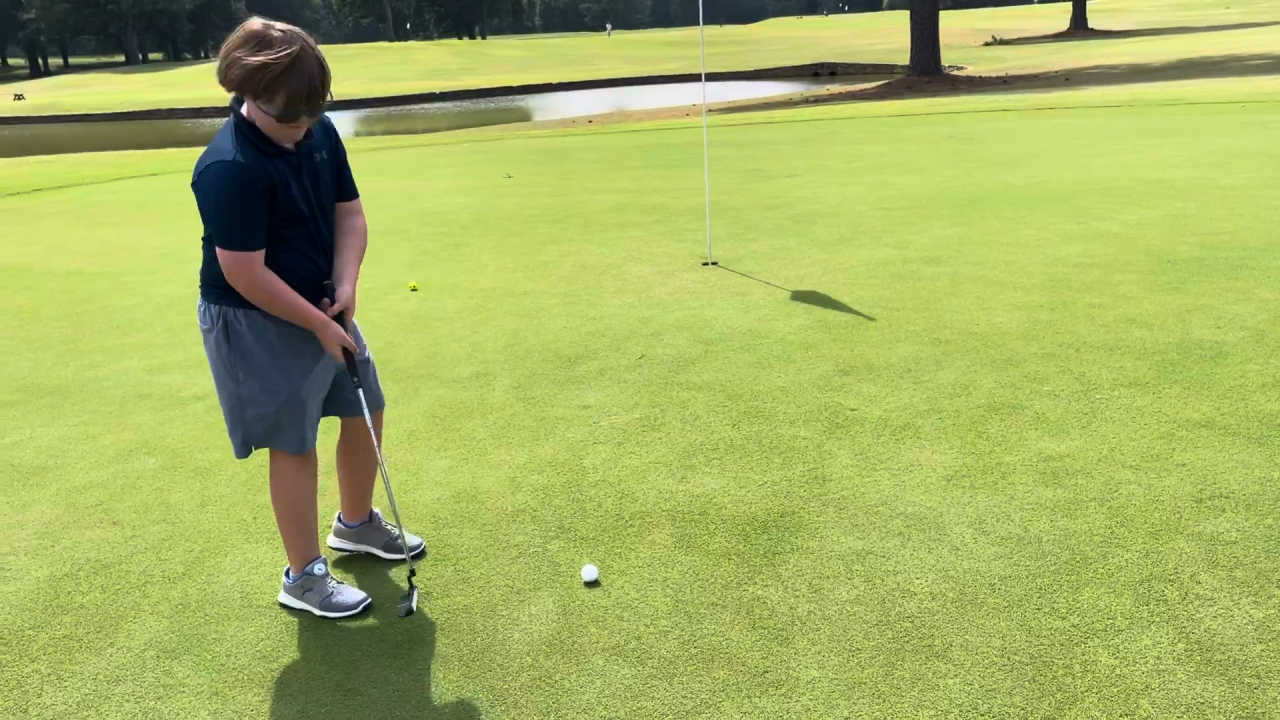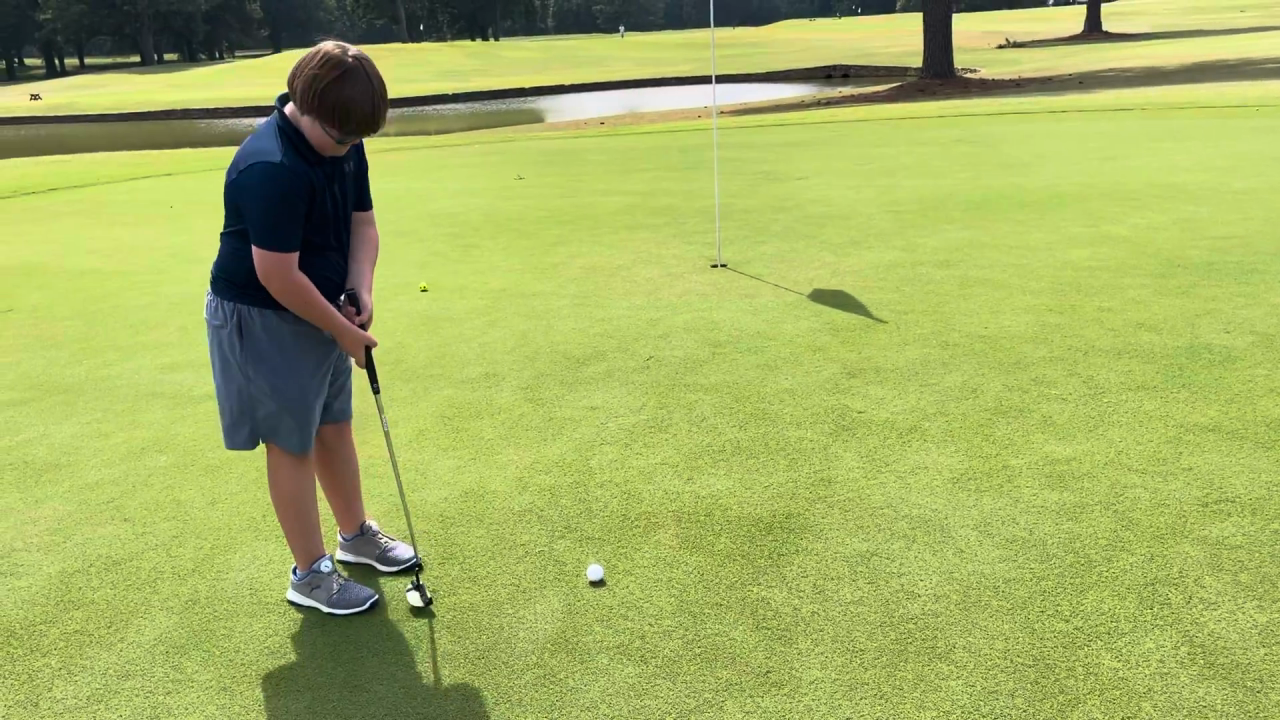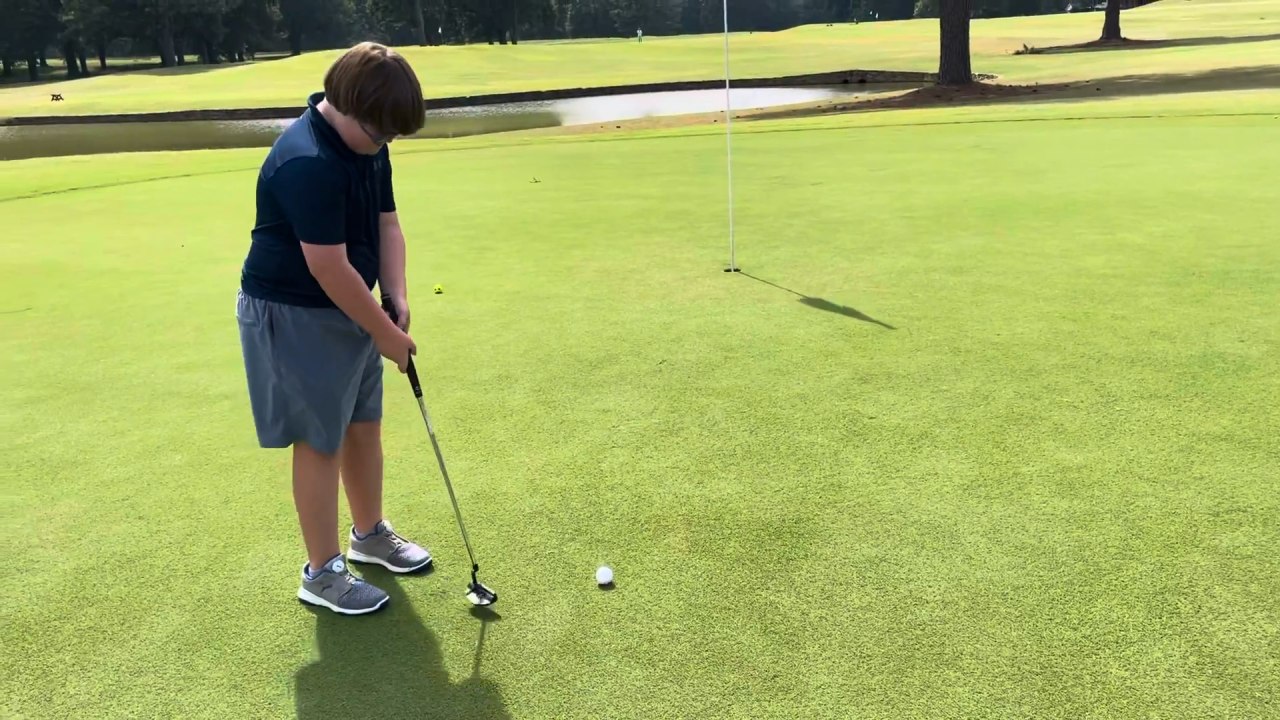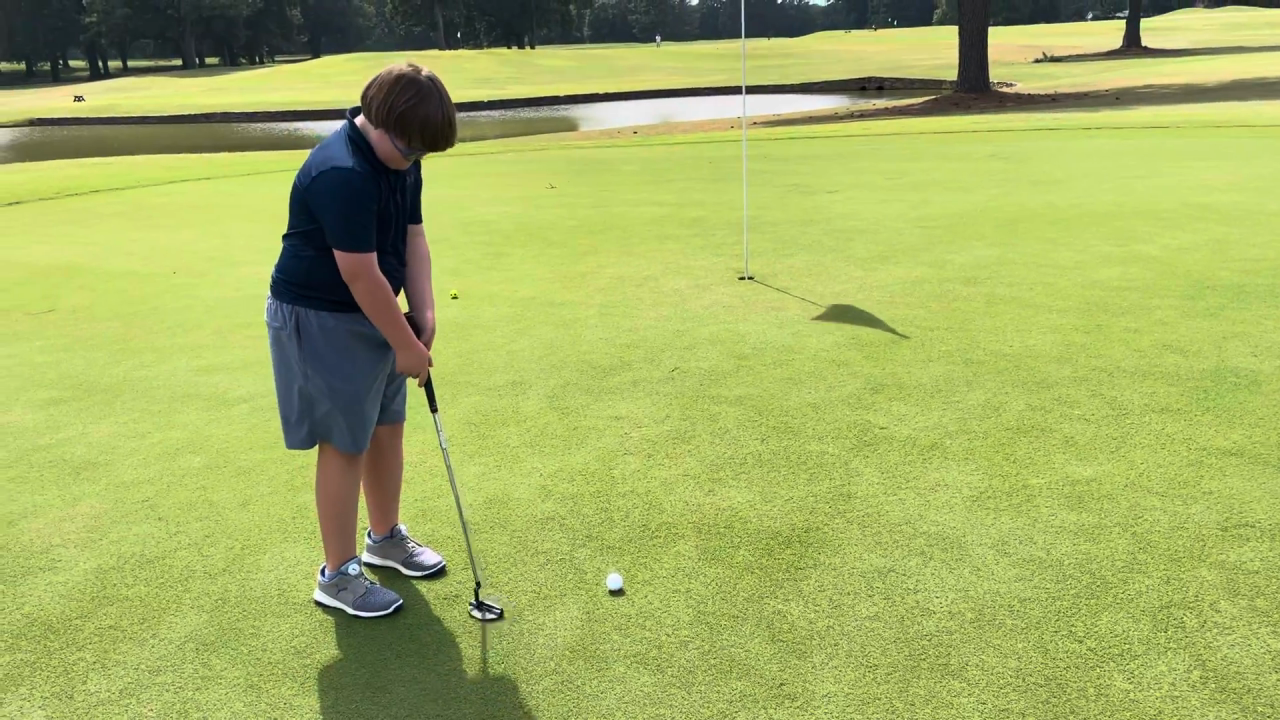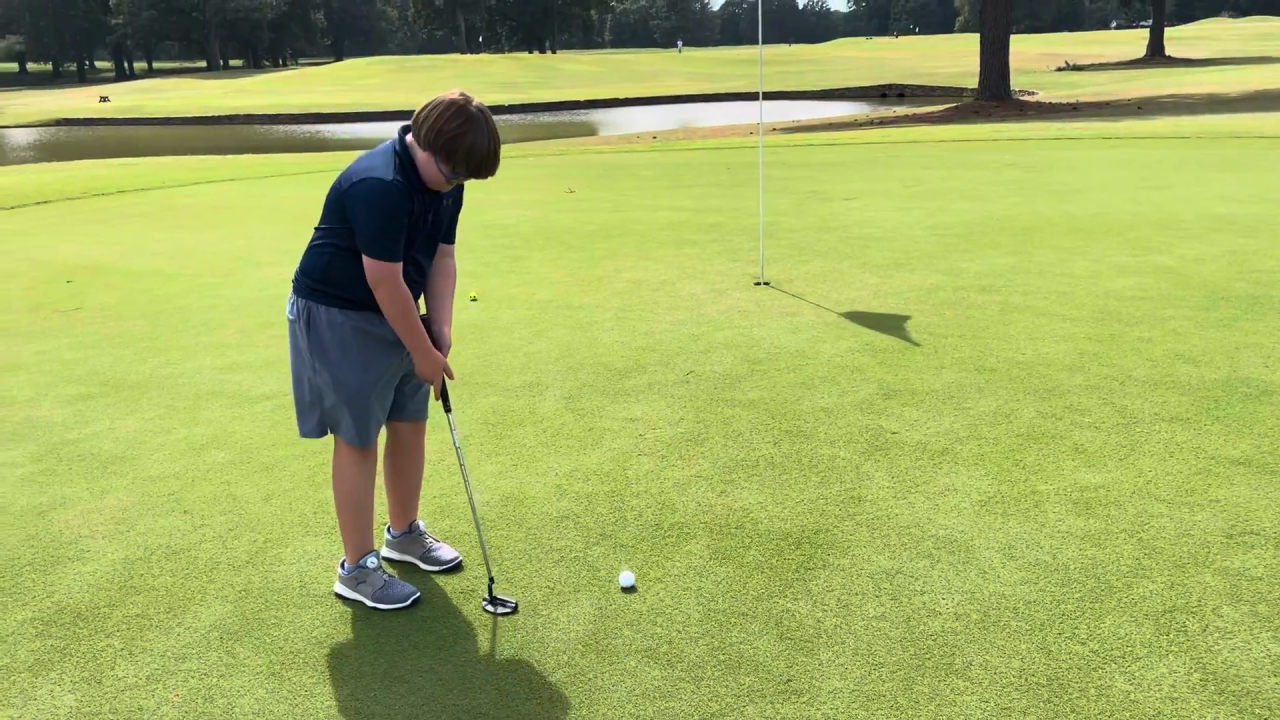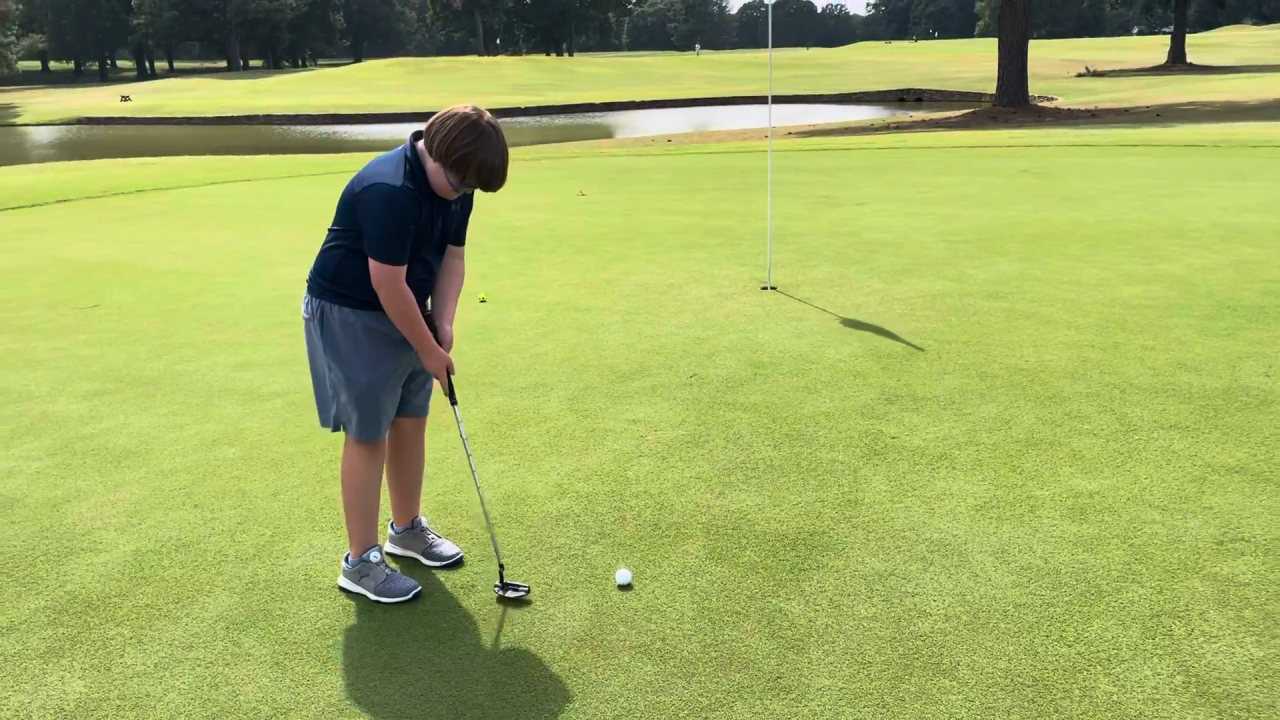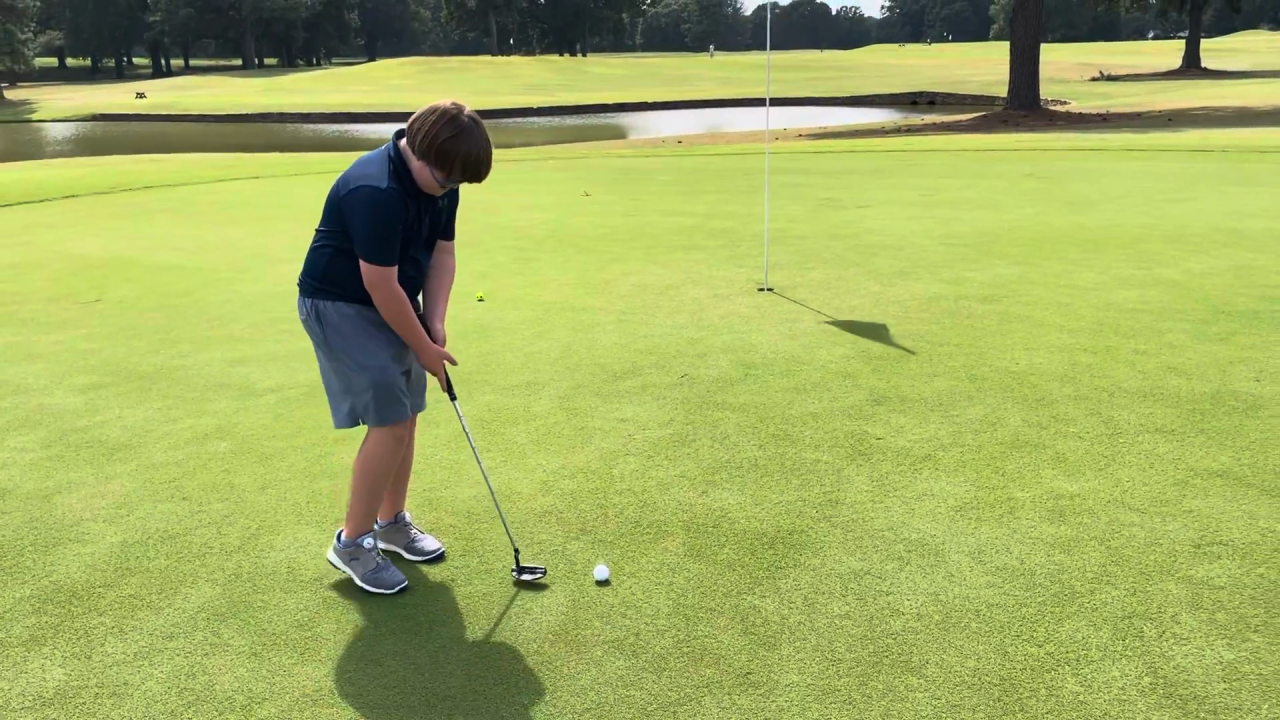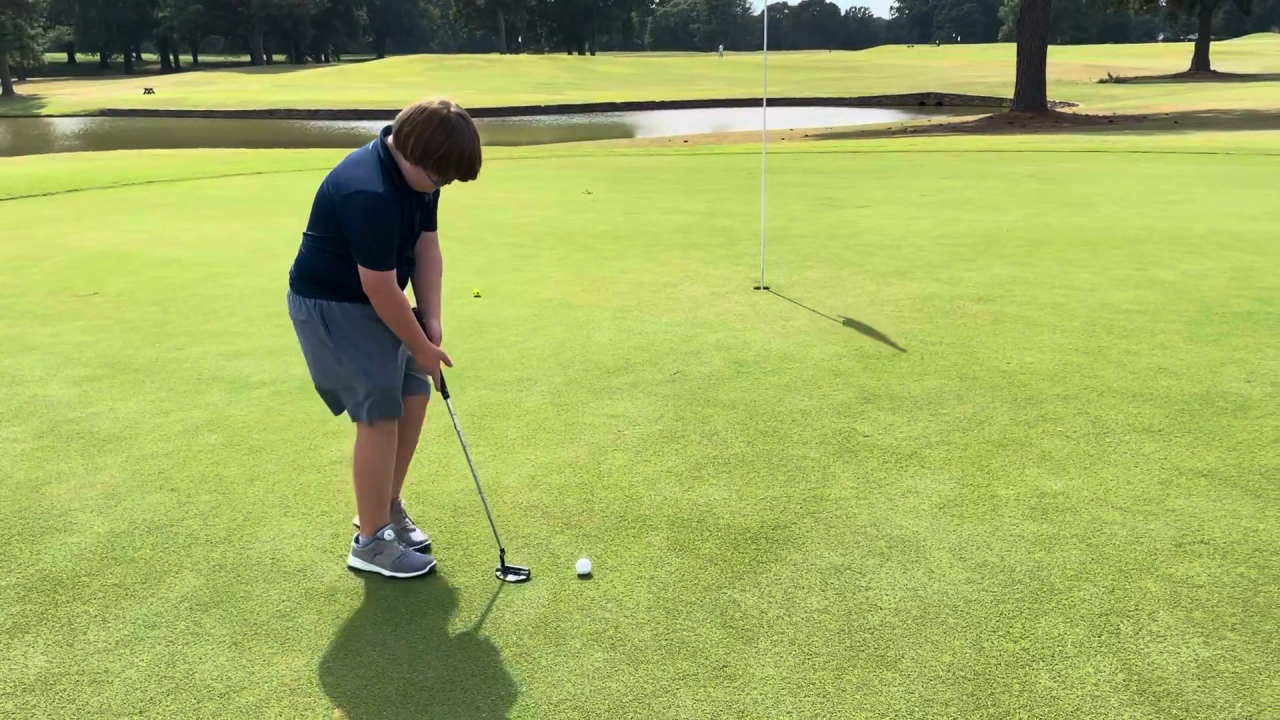
dt=0.3s
person 1, frame 1
left shoulder: (319, 133)
right shoulder: (230, 169)
left elbow: (349, 212)
right elbow: (244, 275)
left wrist: (345, 285)
right wrist: (319, 325)
left hip: (318, 306)
right hip: (255, 322)
left knee: (365, 411)
right knee: (292, 444)
left ankle: (357, 522)
right ankle: (302, 576)
person 1, frame 2
left shoulder: (343, 146)
right shoulder: (270, 170)
left elbow: (361, 222)
right elbow: (278, 275)
left wrist: (361, 292)
right wrist: (341, 328)
left hip: (322, 311)
right hip: (261, 319)
left knee: (335, 427)
right knee: (292, 442)
left ankle: (356, 534)
right ankle: (309, 573)
person 1, frame 3
left shoulder: (367, 146)
right shoulder: (306, 165)
left elbow: (386, 225)
right elbow: (330, 268)
left wrist: (397, 300)
right wrist: (385, 332)
left hip: (347, 308)
right hip: (291, 315)
left knee: (363, 425)
right knee: (320, 440)
left ankle: (369, 533)
right ankle: (322, 572)
person 1, frame 4
left shoulder: (400, 160)
right shoulder: (340, 175)
left elbow: (412, 239)
right elbow: (362, 275)
left wrist: (424, 313)
right wrist: (406, 344)
left hip: (373, 314)
right hip: (319, 319)
left knee: (386, 427)
right knee: (345, 443)
left ankle: (385, 537)
right ankle: (337, 574)
person 1, frame 5
left shoulder: (445, 181)
right shoulder: (379, 186)
left elbow: (441, 256)
right elbow: (385, 283)
left wrist: (441, 327)
right wrist: (424, 353)
left hip: (395, 313)
right hip: (336, 317)
left knee: (410, 422)
right knee: (357, 437)
left ankle: (404, 532)
right ankle: (357, 568)
person 1, frame 6
left shoulder: (454, 186)
right shoulder: (388, 191)
left elbow: (451, 257)
right elbow: (388, 284)
left wrist: (443, 324)
right wrist: (428, 350)
left hip: (404, 313)
right hip: (348, 315)
left knee: (411, 420)
right knee: (367, 434)
left ankle: (407, 527)
right ankle: (361, 561)
person 1, frame 7
left shoulder: (439, 180)
right shoulder: (375, 192)
left elbow: (442, 251)
right elbow: (382, 285)
left wrist: (435, 321)
right wrist: (423, 347)
left hip: (393, 306)
right hip: (339, 307)
left knee: (403, 418)
right knee: (390, 420)
left ankle: (391, 522)
right ankle: (353, 540)
person 1, frame 8
left shoulder: (420, 174)
right shoulder: (369, 195)
left elbow: (426, 244)
right elbow: (380, 288)
left wrist: (431, 319)
right wrist: (421, 347)
left hip: (375, 300)
right hip: (331, 305)
left knee: (413, 396)
right knee: (381, 416)
left ankle: (387, 506)
right ankle: (370, 541)
